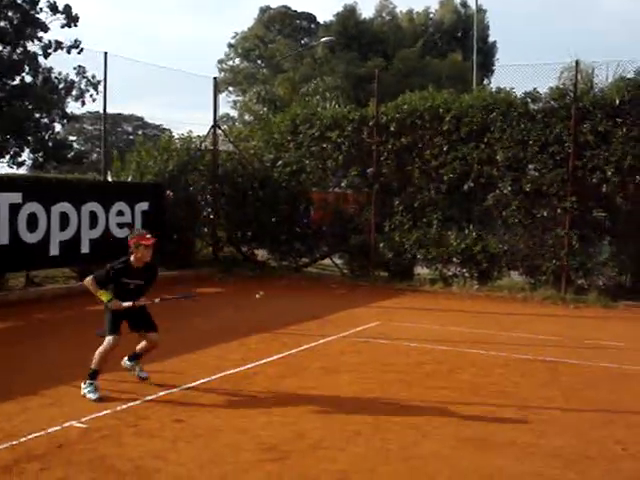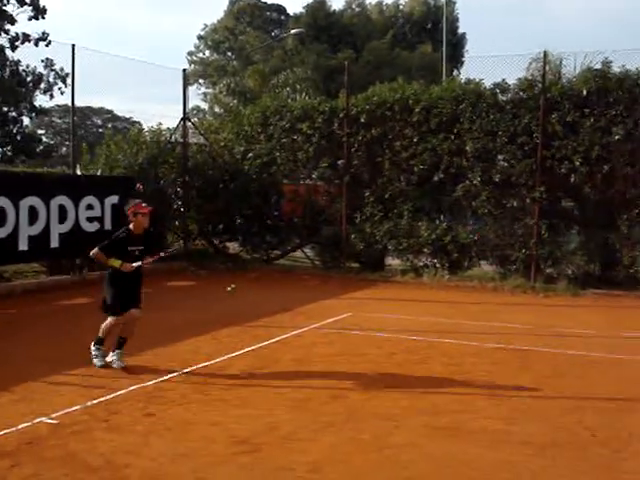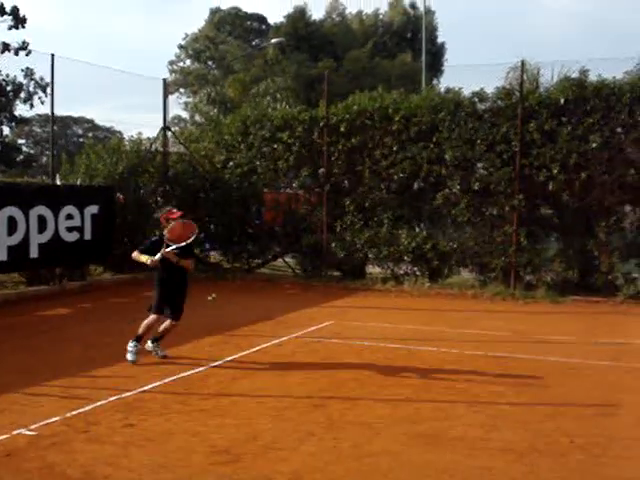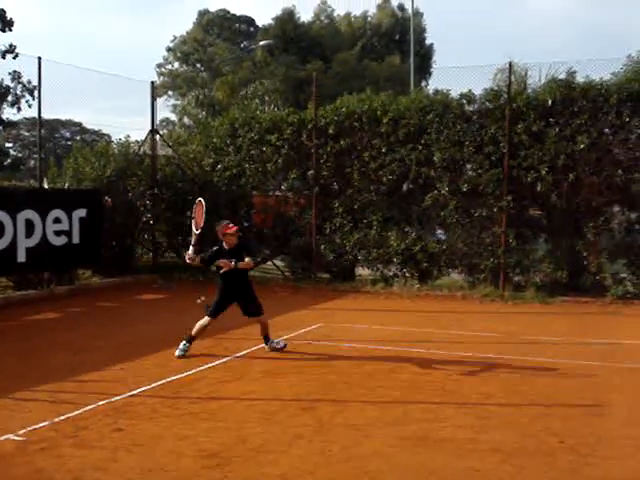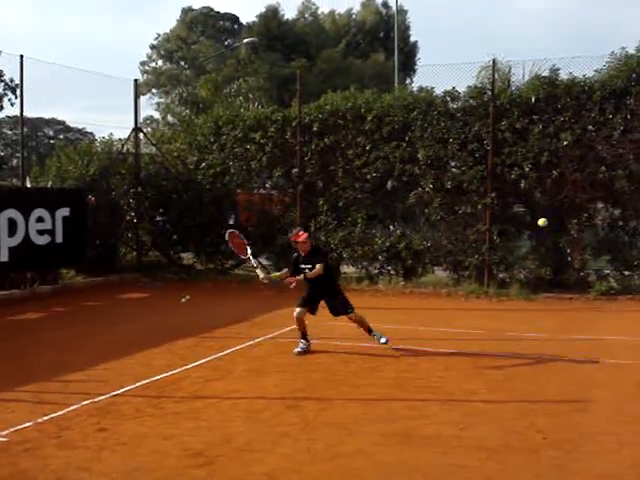
dt=0.4s
person 1, frame 1
left shoulder: (151, 270)
right shoulder: (118, 268)
right elbow: (89, 281)
left wrist: (141, 299)
right wrist: (107, 299)
left hip: (135, 305)
right hip: (115, 306)
left knee: (153, 338)
right knee: (111, 341)
left ankle: (131, 360)
right ankle: (89, 382)
person 1, frame 2
left shoulder: (147, 236)
right shoulder: (121, 237)
left elbow: (148, 255)
right elbow: (95, 254)
left wrist: (147, 259)
right wrist: (117, 264)
left hip: (134, 280)
right hip: (116, 281)
left knee: (134, 315)
right knee: (114, 319)
left ankle: (116, 352)
right ankle: (97, 346)
person 1, frame 3
right shoulder: (156, 241)
left elbow: (190, 266)
right elbow: (135, 254)
left wrist: (174, 258)
right wrist: (147, 259)
left hip: (180, 285)
right hip: (163, 283)
left knee: (173, 321)
right knee: (156, 316)
left ankle: (153, 343)
right ankle: (134, 343)
person 1, frame 4
left shoulder: (243, 247)
right shoulder: (216, 252)
left elbow: (249, 263)
right elbow: (197, 261)
left wrist: (233, 264)
right wrist: (191, 257)
left hip: (244, 288)
right hip: (227, 289)
left knee: (261, 318)
right knee: (208, 320)
left ankle: (268, 342)
right ankle: (186, 343)
person 1, frame 5
left shoulder: (318, 251)
right shoulder: (297, 258)
left elbow: (320, 270)
right elbow: (289, 273)
left wrist: (299, 277)
right wrist: (273, 276)
left hip: (330, 288)
right hip: (313, 289)
left knee: (352, 315)
right knee: (298, 314)
left ankle: (373, 333)
right ankle: (304, 341)
